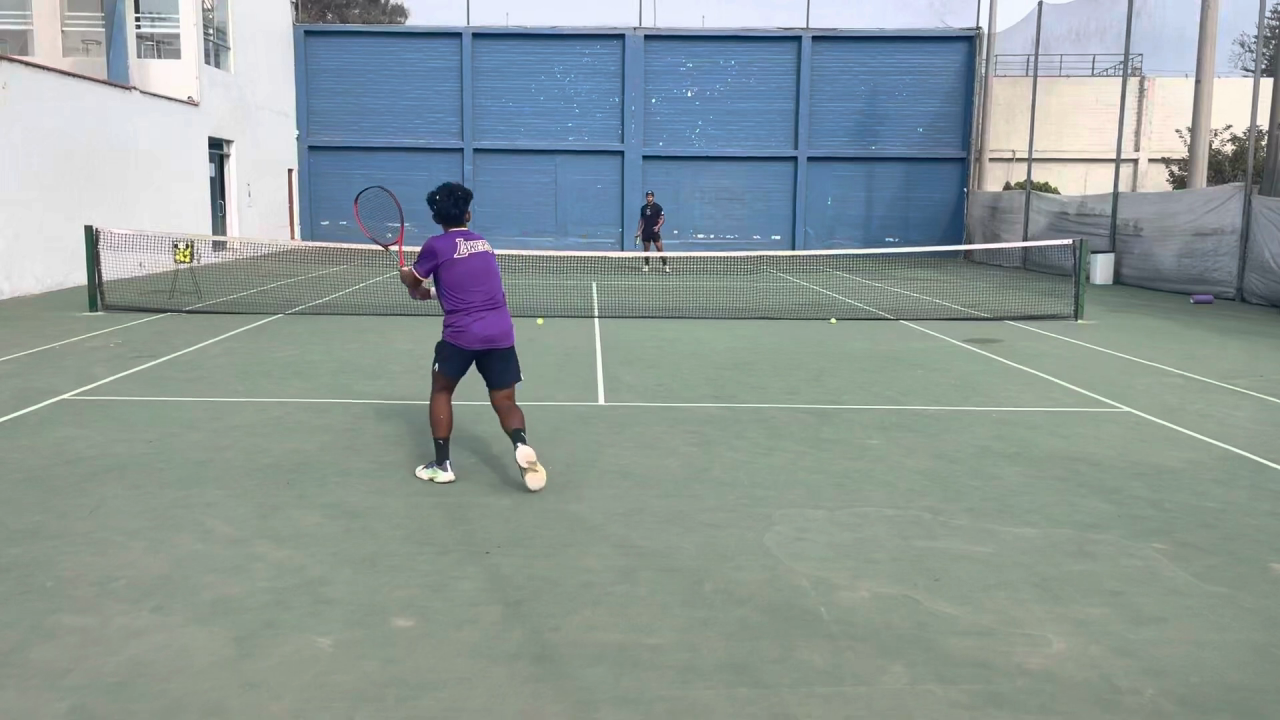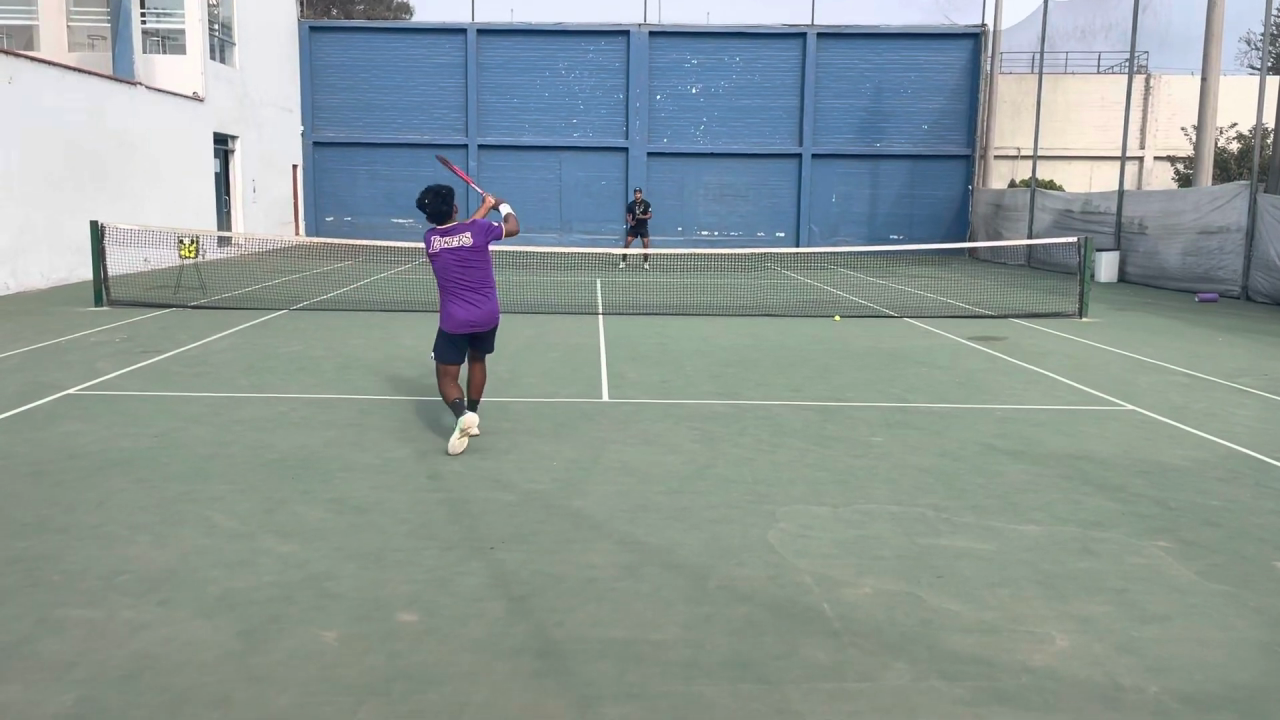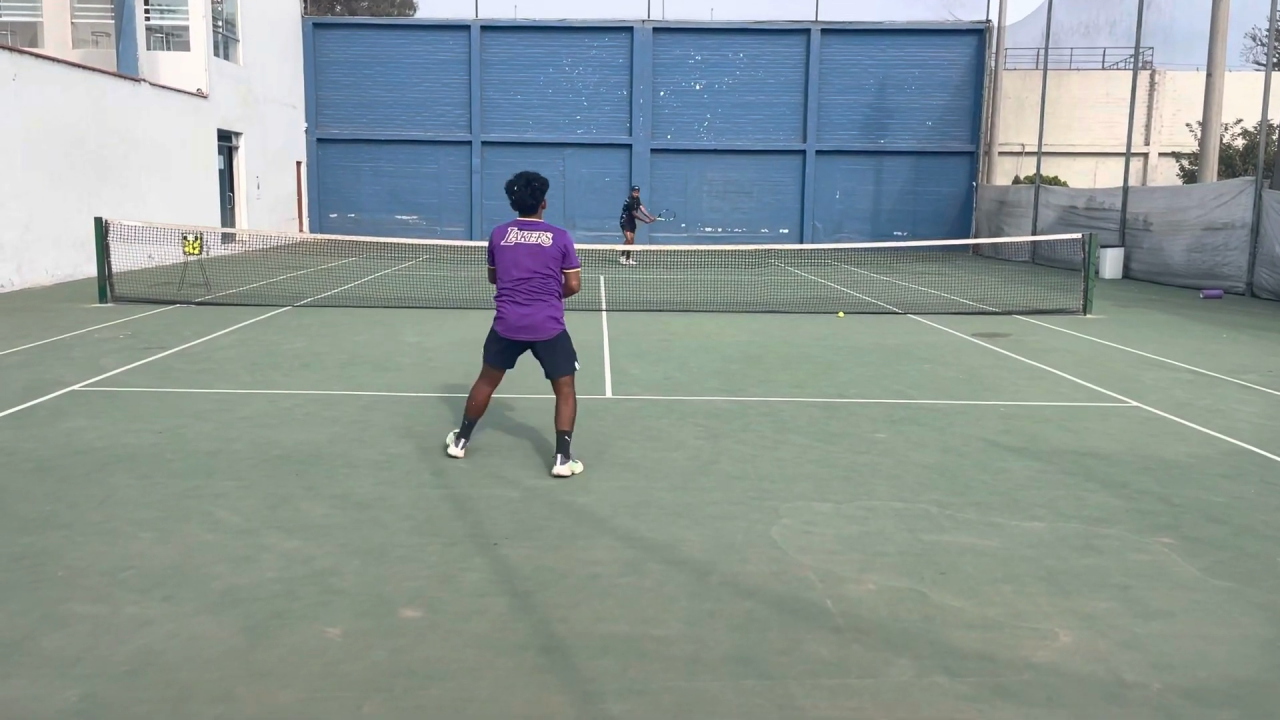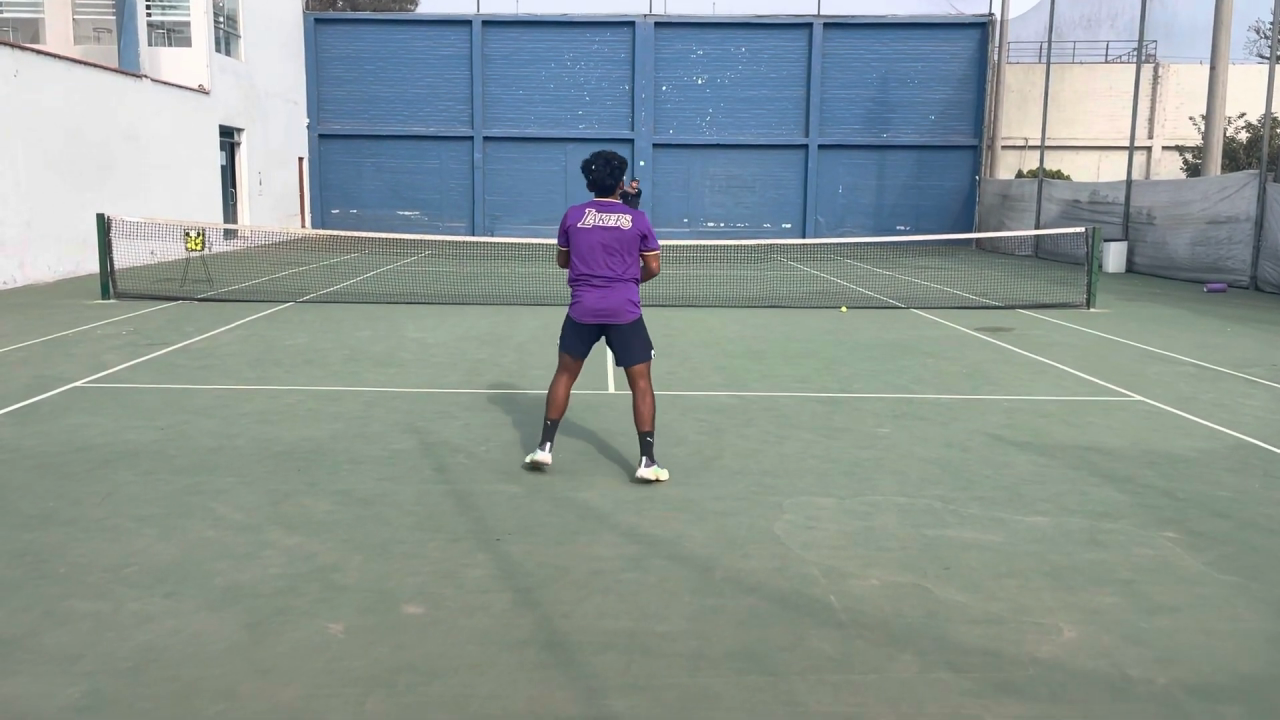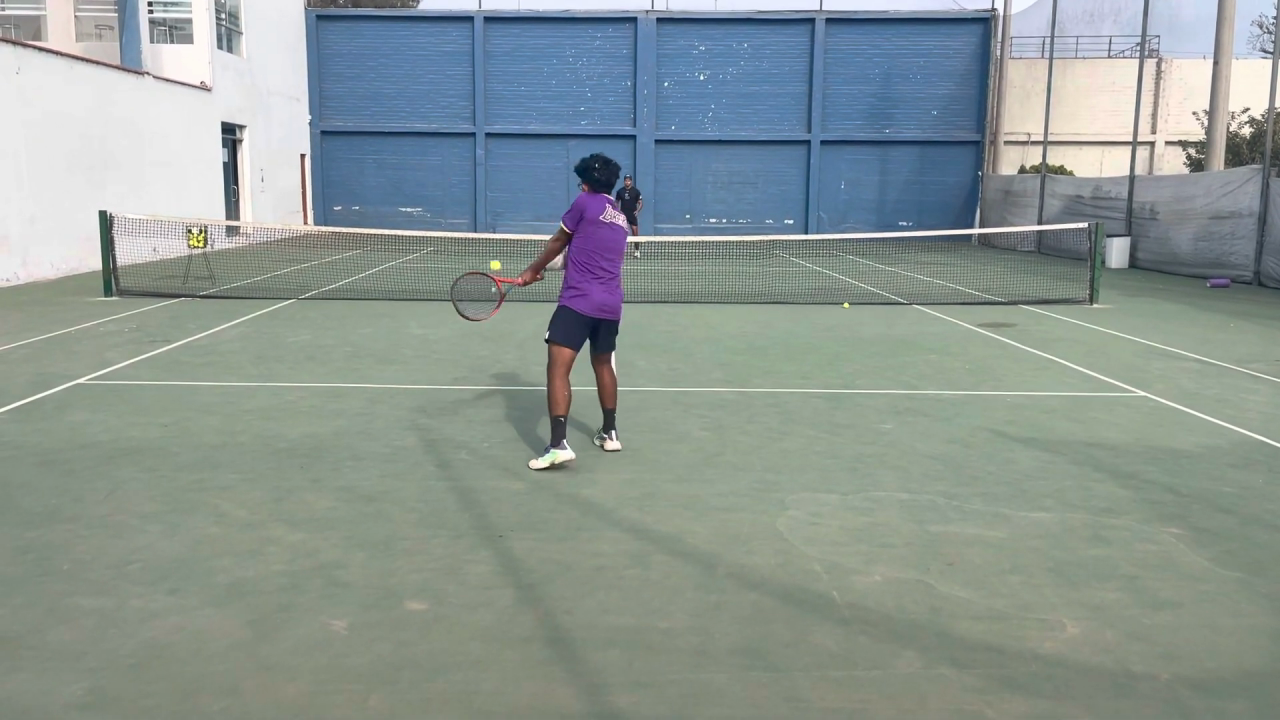
dt=1s
person 1, frame 1
left shoulder: (436, 245)
right shoulder: (484, 244)
left elbow: (412, 283)
left wrist: (407, 278)
right wrist: (430, 292)
left hip: (461, 336)
right hip: (501, 334)
left knee: (441, 393)
right knee: (505, 403)
left ankle: (441, 465)
right ankle: (521, 446)
person 1, frame 2
left shoulder: (429, 239)
right shoulder: (479, 229)
right elbow: (513, 228)
left wrist: (485, 206)
right wrist: (502, 205)
left hip: (453, 320)
right hip: (487, 315)
left knee: (446, 378)
right knee: (477, 360)
left ankle: (462, 414)
right ankle: (471, 415)
person 1, frame 3
left shoulder: (499, 234)
right shoulder: (560, 237)
right elbow: (573, 285)
left hip: (507, 324)
right hip: (548, 326)
left knee: (487, 381)
right knee: (565, 390)
left ankle: (460, 440)
right ankle: (563, 458)
person 1, frame 4
left shoulder: (572, 216)
right shoulder: (637, 219)
left elbow: (562, 261)
right elbow: (653, 268)
left hip: (582, 310)
right hip: (625, 310)
left knee: (565, 375)
right knee: (641, 382)
left ankle: (544, 446)
right ankle: (647, 461)
person 1, frame 5
left shoulder: (586, 202)
right shoulder: (621, 217)
left elbow: (559, 242)
left wrist: (534, 270)
right wrist: (550, 267)
left hip: (578, 302)
right hip: (611, 304)
left knee: (558, 370)
right knee: (603, 364)
left ankle: (558, 445)
right ankle: (609, 433)
